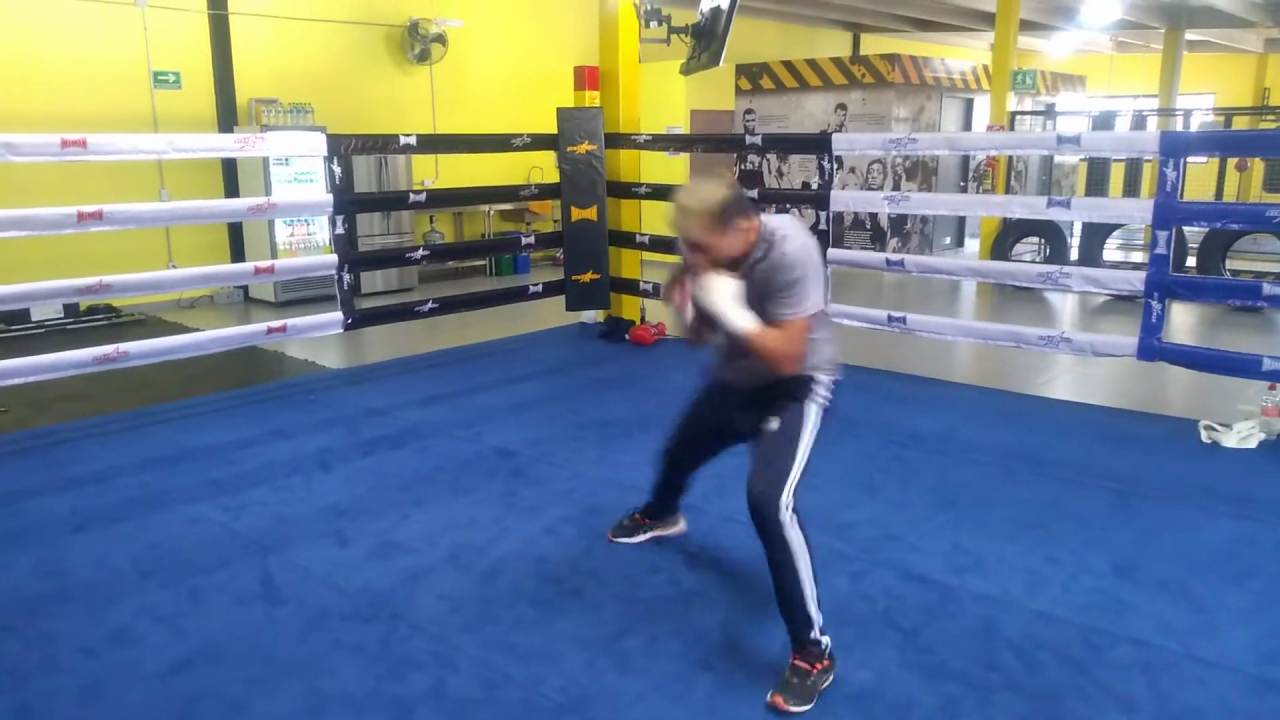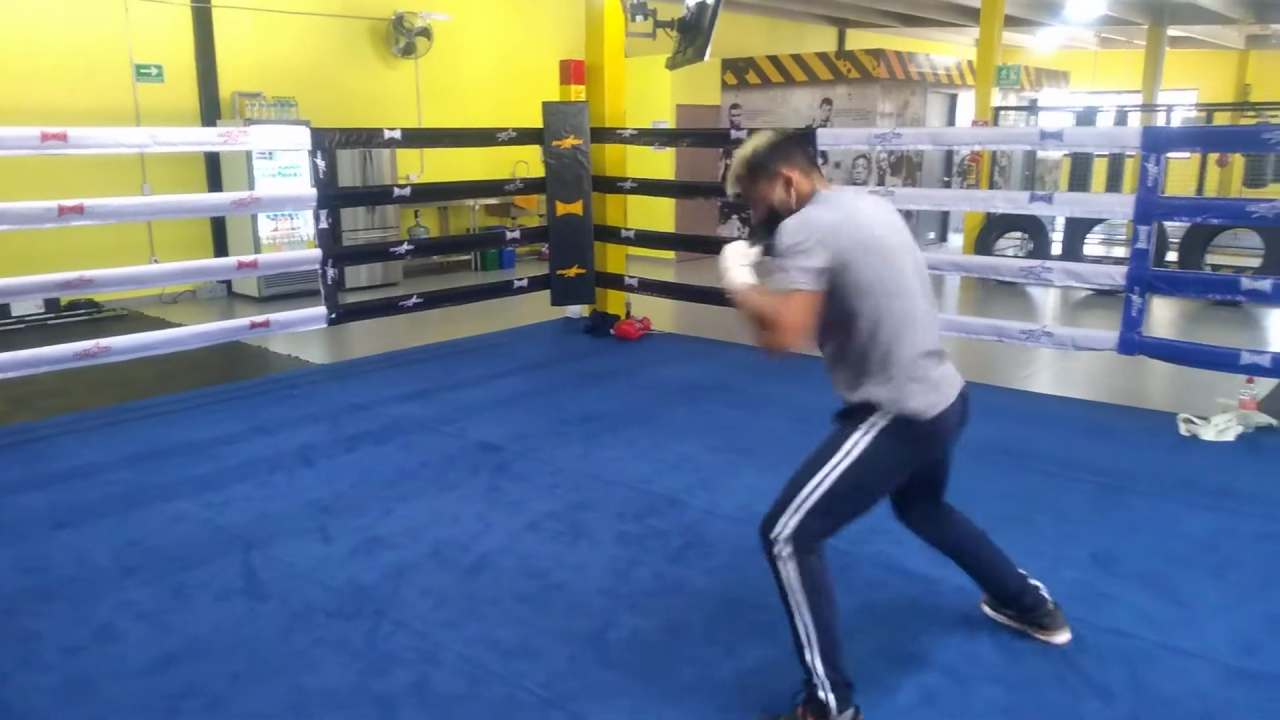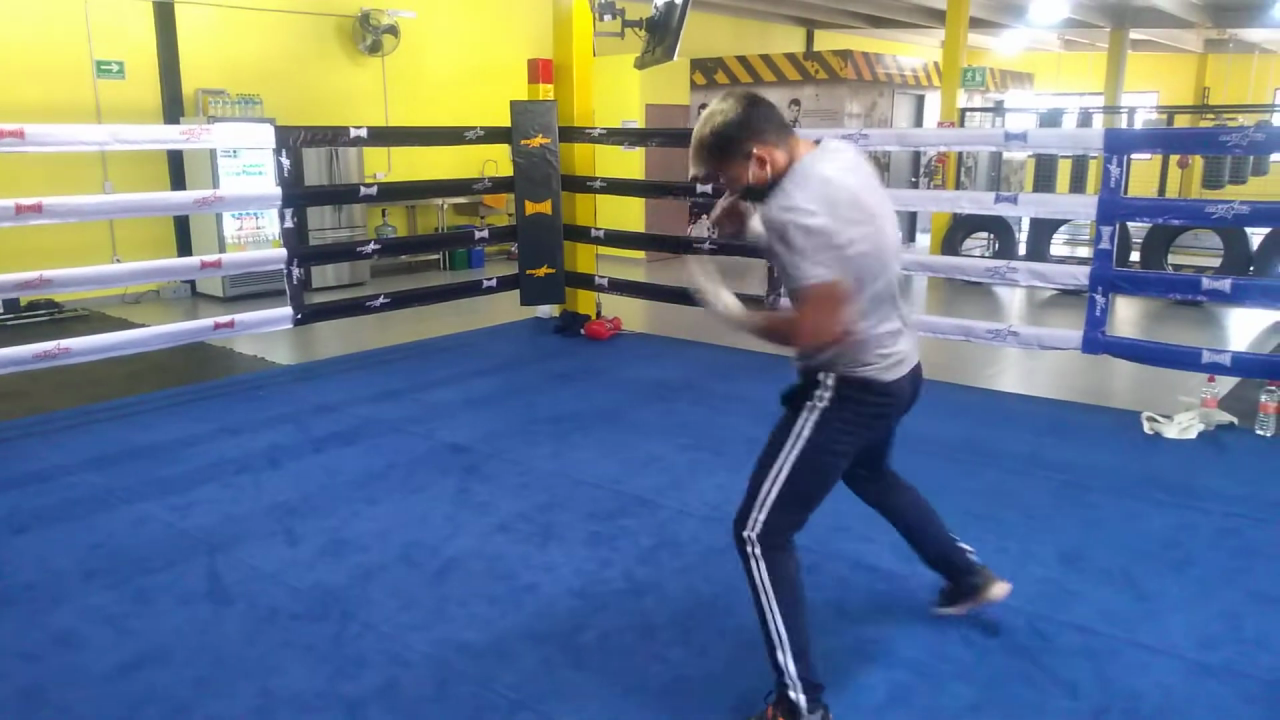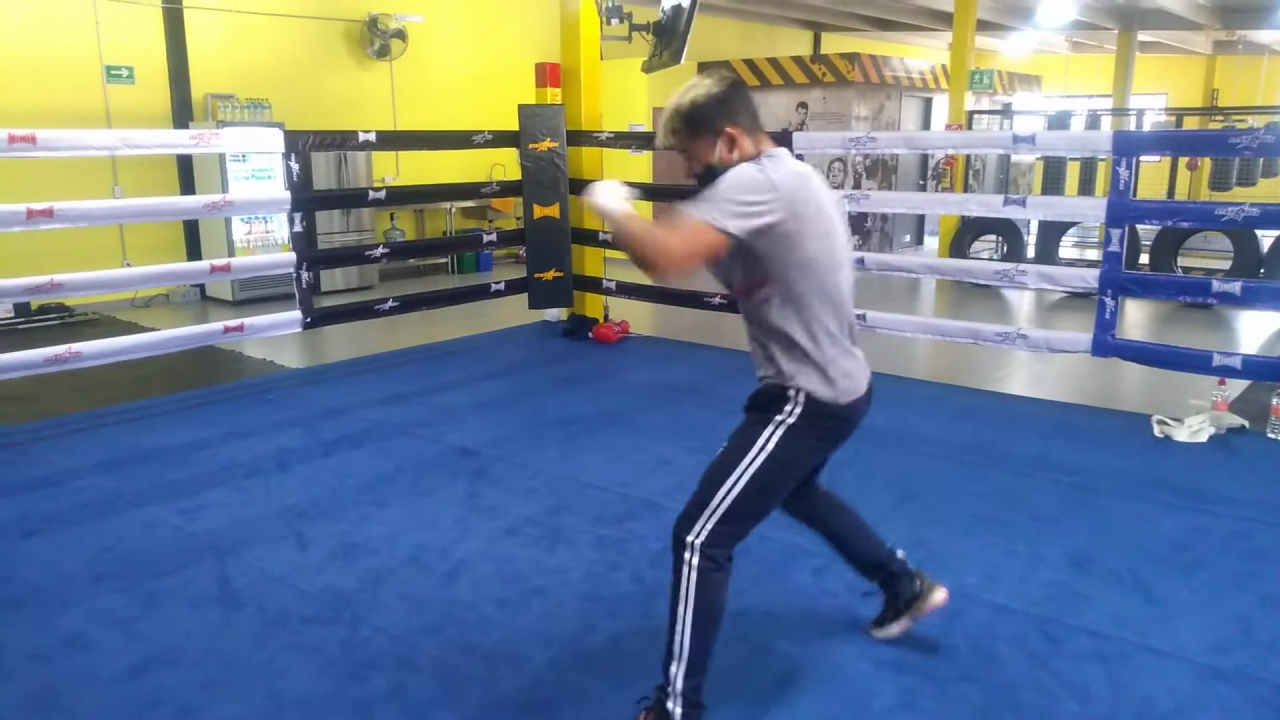
dt=0.4s
person 1, frame 1
left shoulder: (791, 249)
right shoulder: (703, 256)
left elbow: (786, 360)
right elbow: (700, 332)
left wrist: (732, 314)
right wrist: (686, 303)
left hip: (798, 386)
right hip: (736, 380)
left knee: (768, 501)
right knee: (679, 452)
left ankle: (813, 652)
right ankle: (662, 512)
person 1, frame 2
left shoulder: (807, 228)
right shoulder: (869, 205)
left elbow: (783, 336)
left wrist: (740, 279)
left hip: (897, 414)
right hip: (945, 400)
left knee: (788, 537)
right knee: (922, 510)
right ankle: (1035, 608)
person 1, frame 3
left shoulder: (798, 206)
right shoulder: (840, 156)
left elbow: (815, 330)
left wrist: (732, 312)
right wrist: (749, 220)
left hip: (850, 386)
right hip: (894, 370)
left knee: (760, 532)
right knee: (869, 475)
right ankle: (970, 576)
person 1, frame 4
left shoulder: (755, 182)
right shoulder: (791, 176)
left elbow: (664, 256)
left wrist: (612, 205)
right wrist: (694, 228)
left hip: (807, 400)
right hip: (841, 388)
left knee: (699, 540)
right knee: (796, 491)
right ankle: (906, 586)
